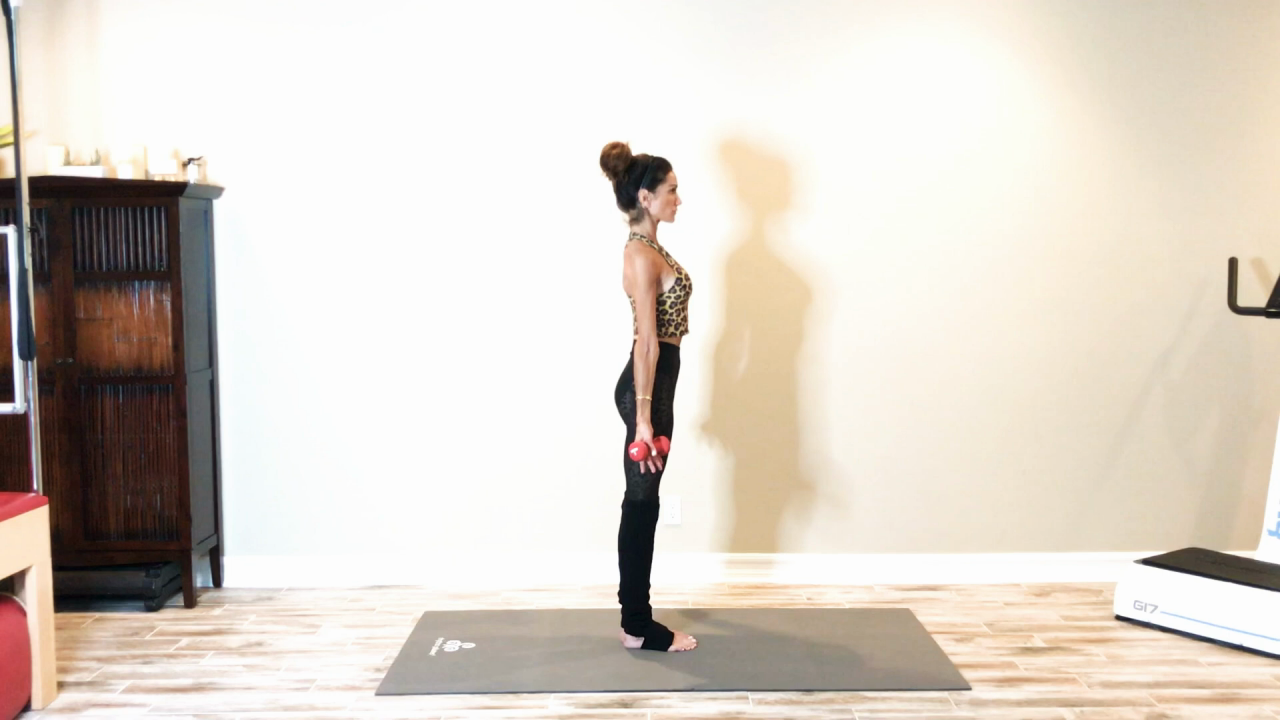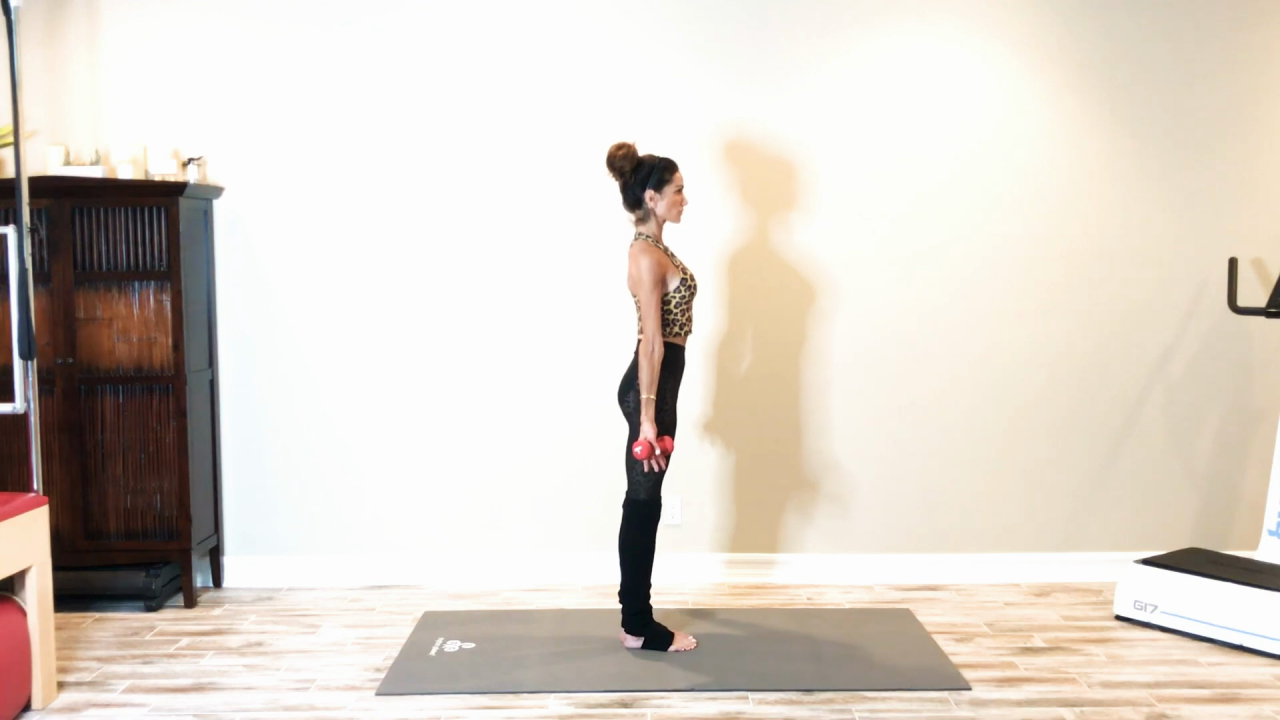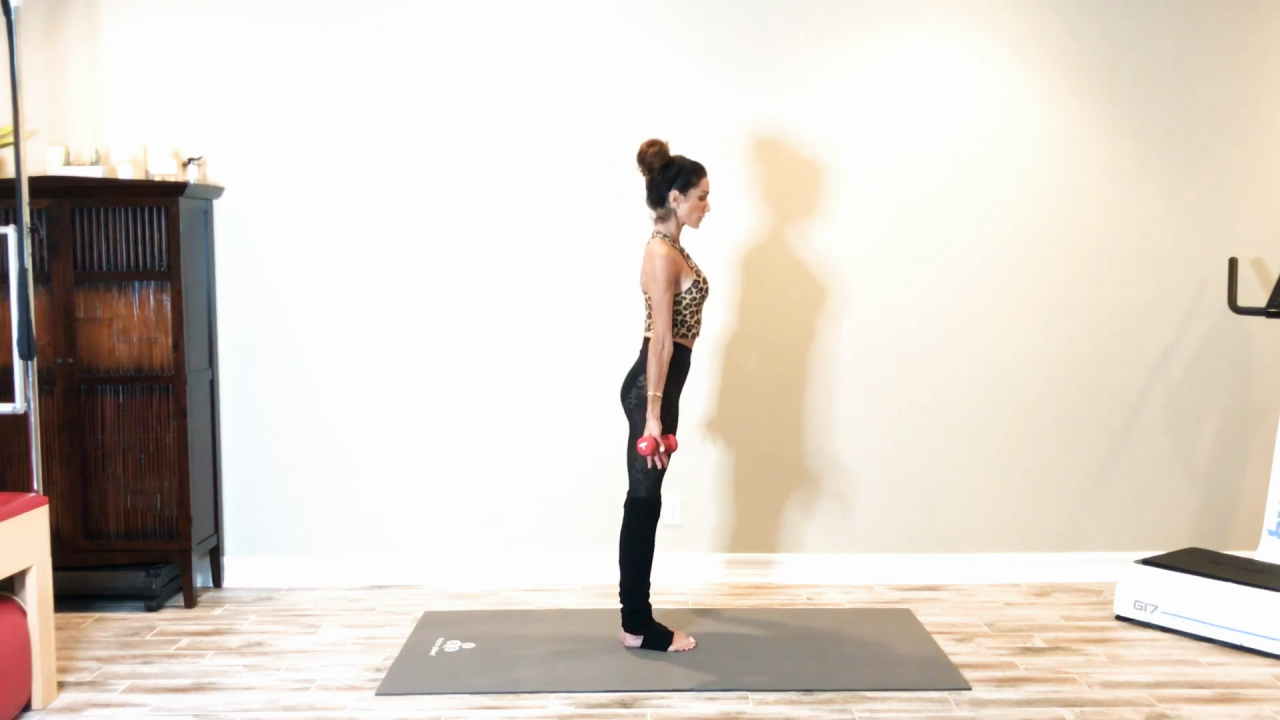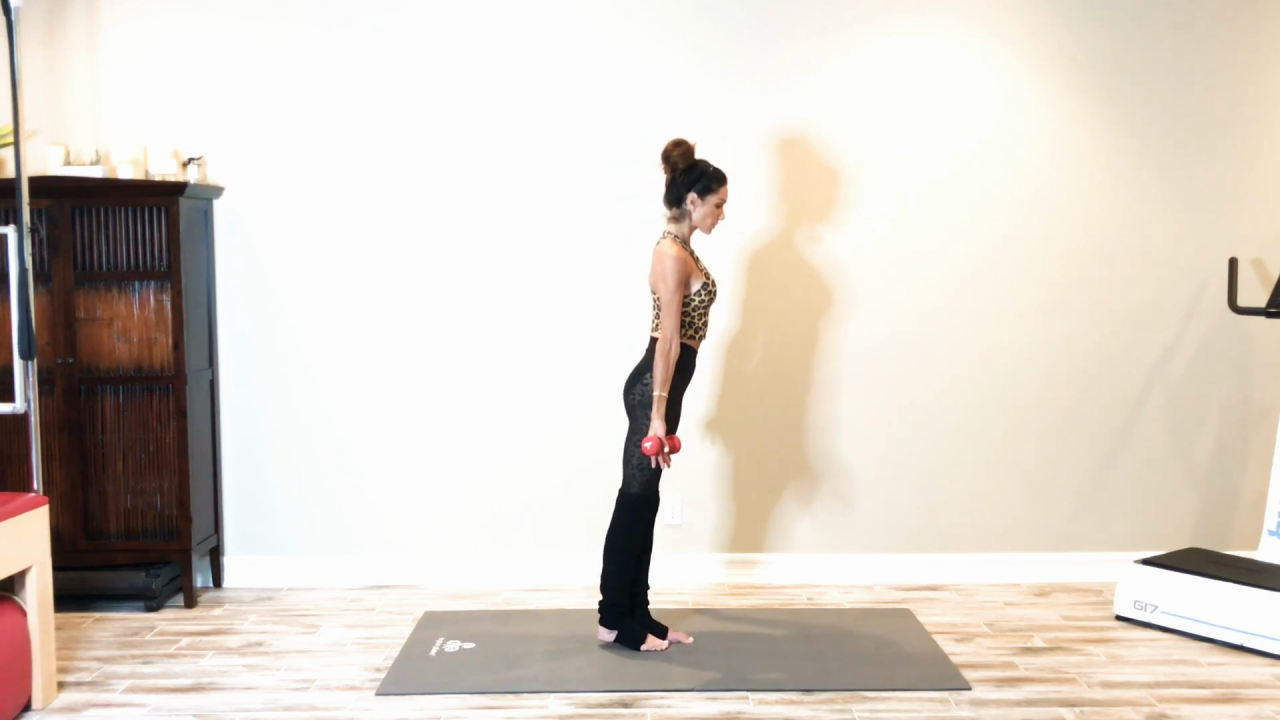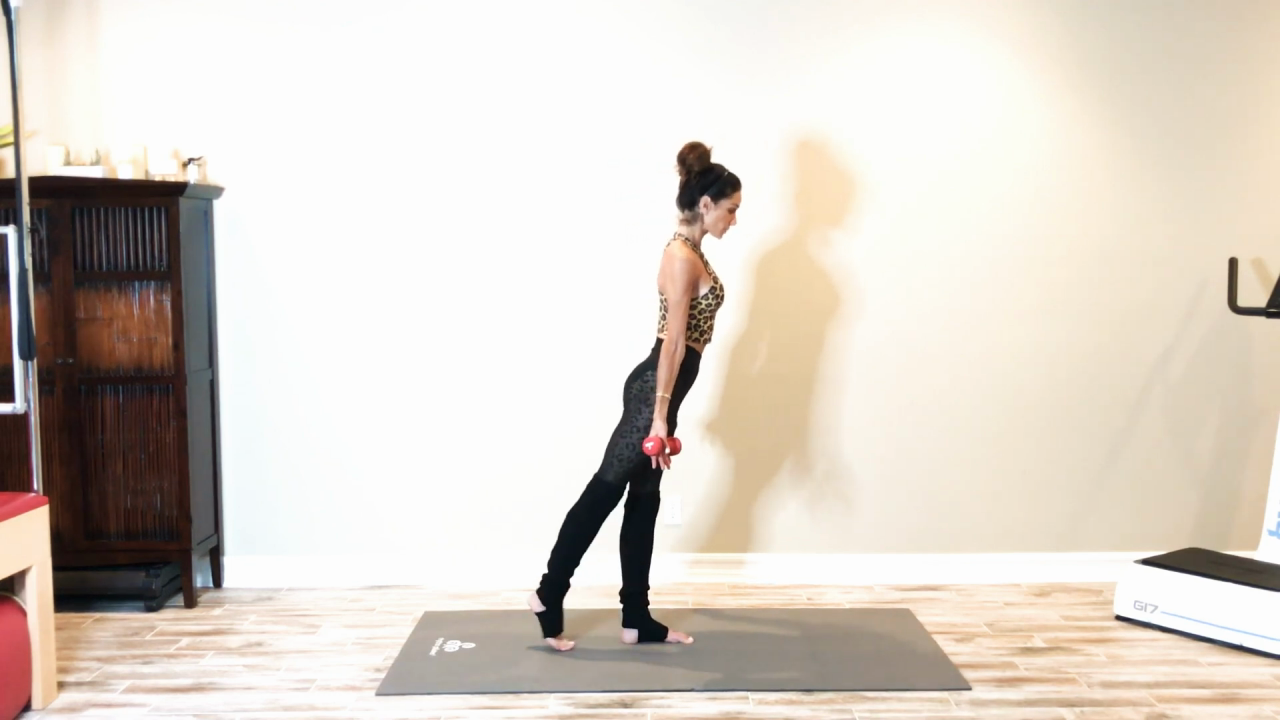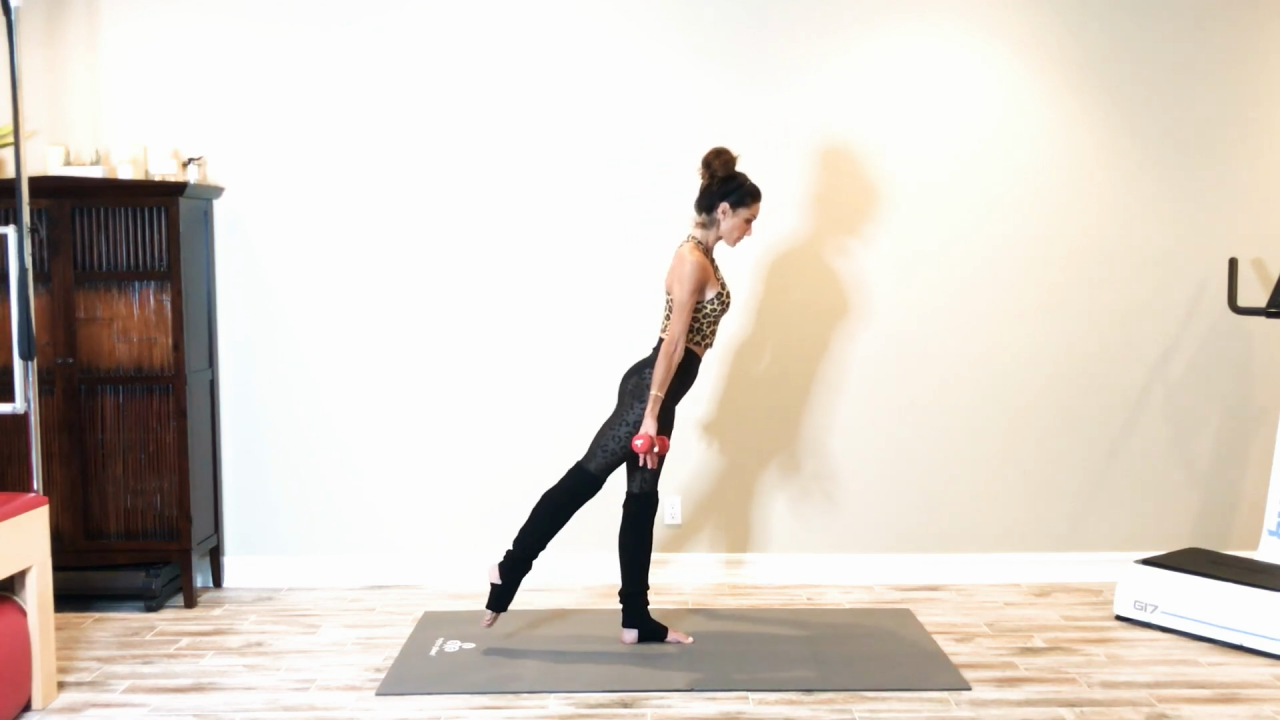
dt=0.7s
person 1, frame 1
left shoulder: (649, 247)
right shoulder: (640, 255)
right elbow: (645, 340)
right wrist: (643, 417)
left hip: (656, 381)
right hip: (646, 385)
left knee: (642, 504)
right knee: (641, 505)
left ankle: (637, 619)
right ankle: (637, 628)
person 1, frame 2
left shoulder: (654, 247)
right shoulder: (646, 255)
right elbow: (651, 340)
right wrist: (648, 416)
left hip: (658, 383)
right hip: (650, 386)
left knee: (643, 505)
right knee: (642, 505)
left ankle: (636, 618)
right ankle: (638, 628)
person 1, frame 3
left shoulder: (670, 247)
right shoulder: (661, 254)
right elbow: (660, 337)
right wrist: (653, 414)
left hip: (659, 384)
right hip: (650, 387)
left knee: (645, 503)
right knee: (643, 504)
left ankle: (639, 619)
right ankle: (637, 626)
person 1, frame 4
left shoulder: (680, 249)
right shoulder: (671, 254)
right elbow: (666, 339)
right wrist: (657, 415)
left hip: (664, 385)
right hip: (655, 387)
left knee: (645, 502)
right knee: (634, 501)
left ankle: (636, 616)
right ankle: (613, 620)
person 1, frame 5
left shoulder: (689, 252)
right shoulder: (681, 256)
right elbow: (672, 340)
right wrist: (659, 415)
left hip: (660, 388)
right hip: (654, 388)
left knee: (643, 500)
right knee: (605, 489)
left ankle: (637, 620)
right ankle: (548, 595)
person 1, frame 6
left shoulder: (701, 256)
right shoulder: (693, 260)
right elbow: (673, 341)
right wrist: (651, 413)
left hip: (660, 389)
right hip: (650, 388)
left knee: (642, 499)
right knee: (586, 477)
left ankle: (636, 620)
right ankle: (510, 570)
